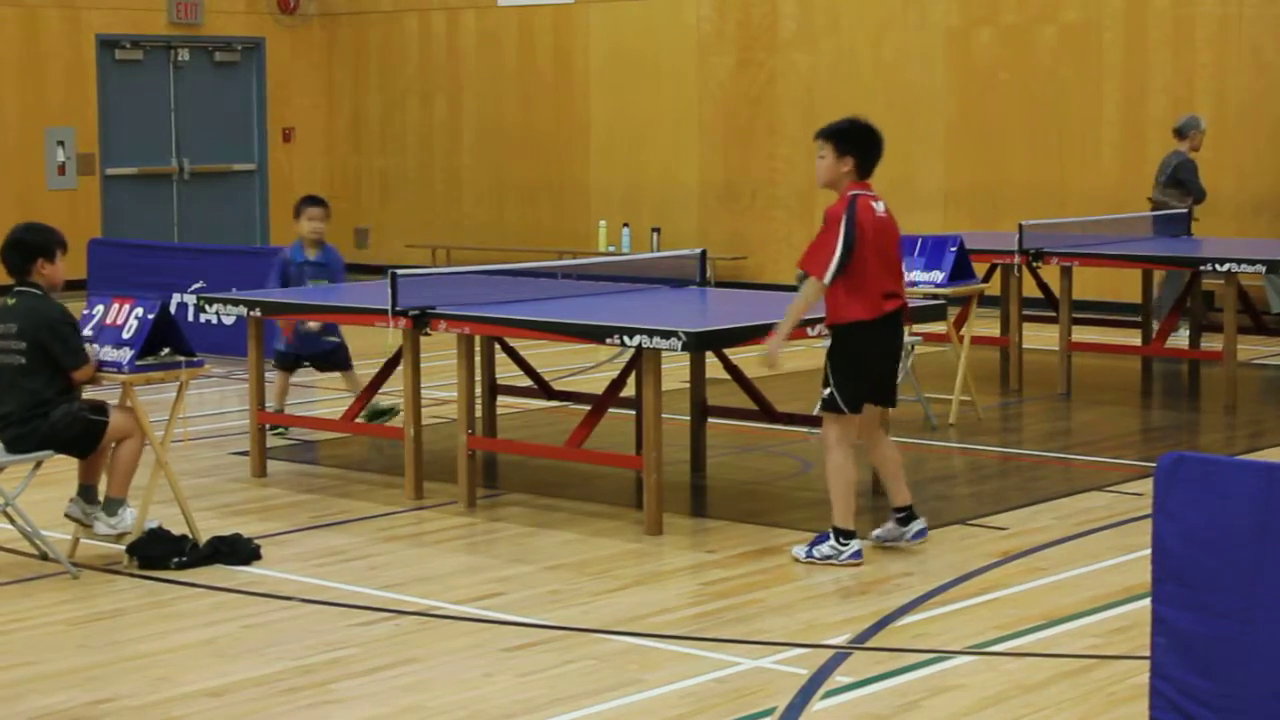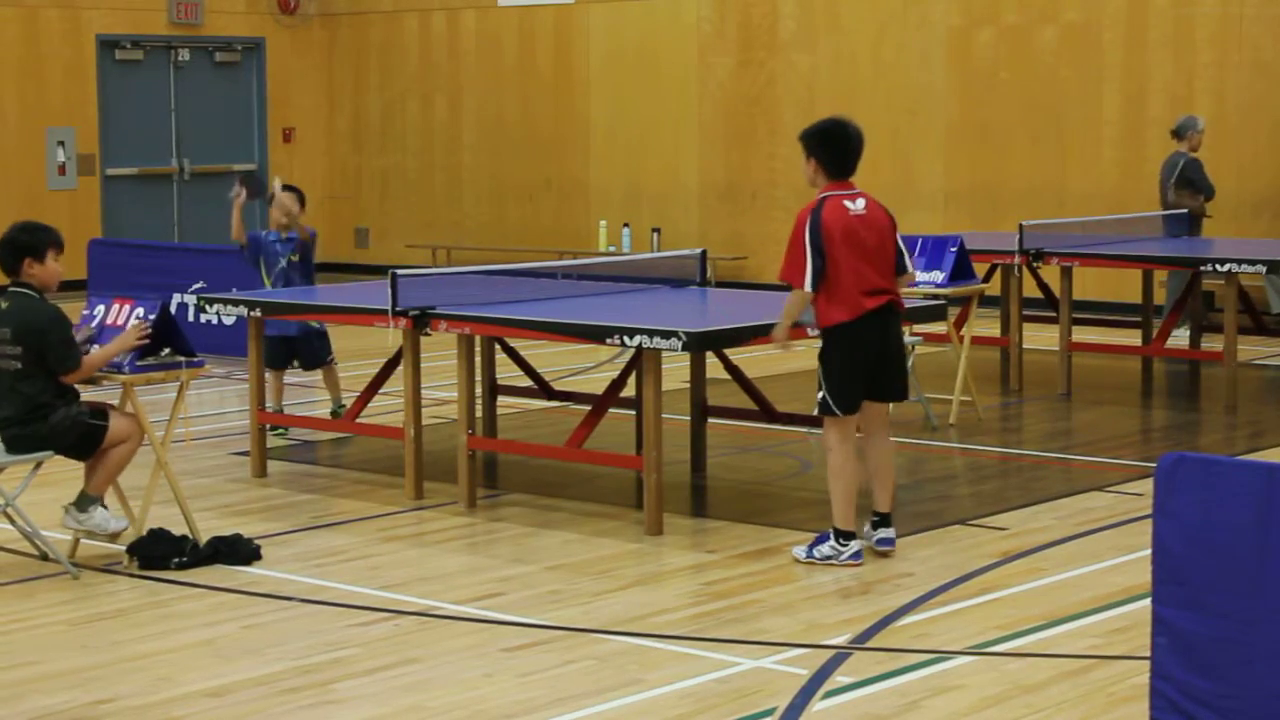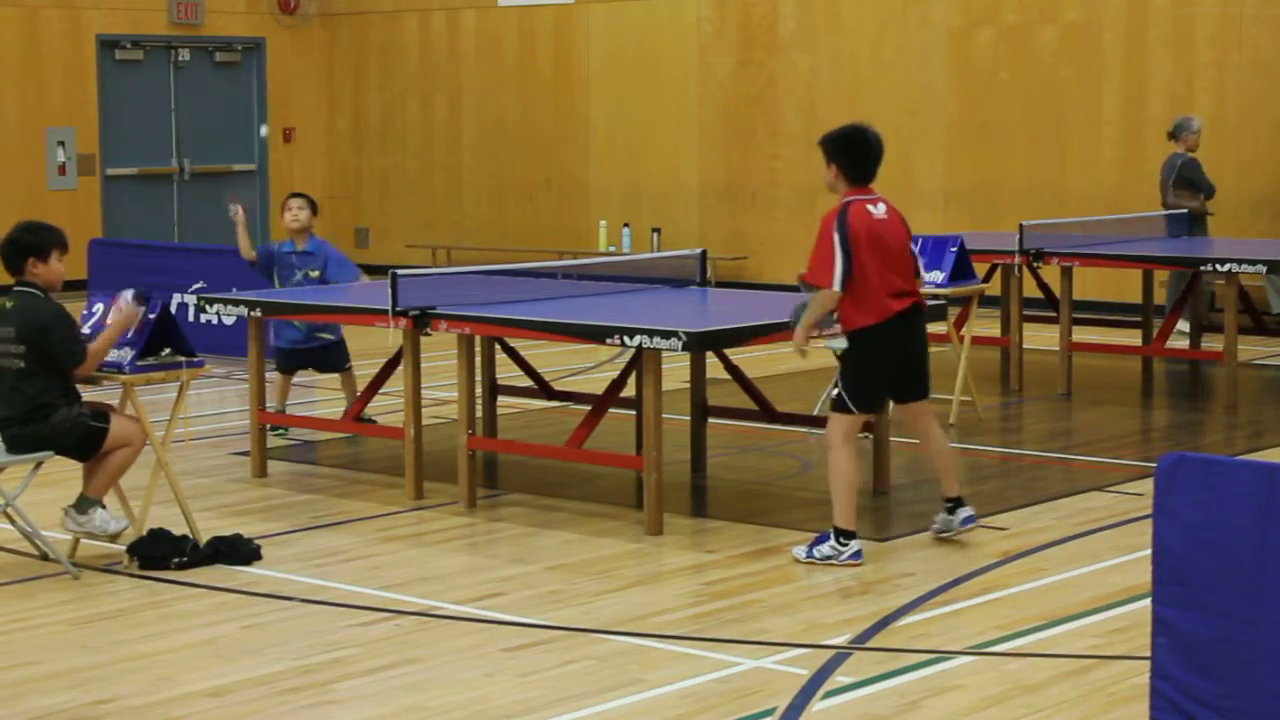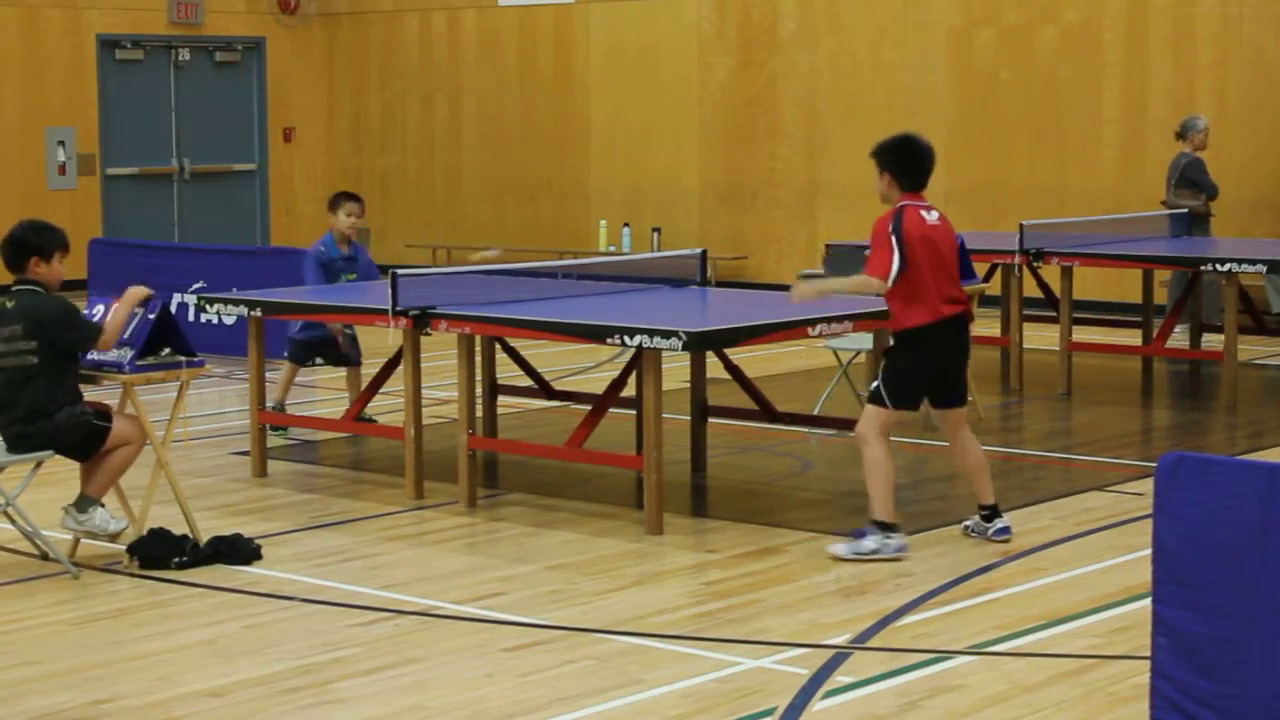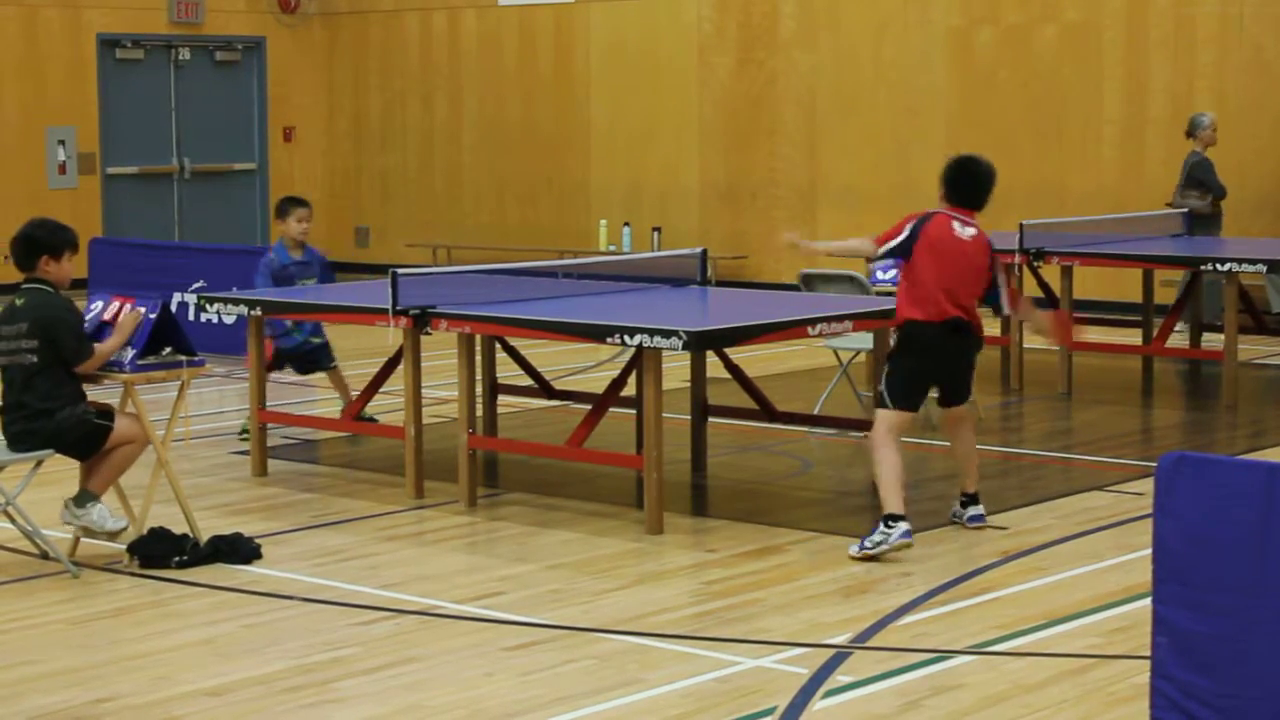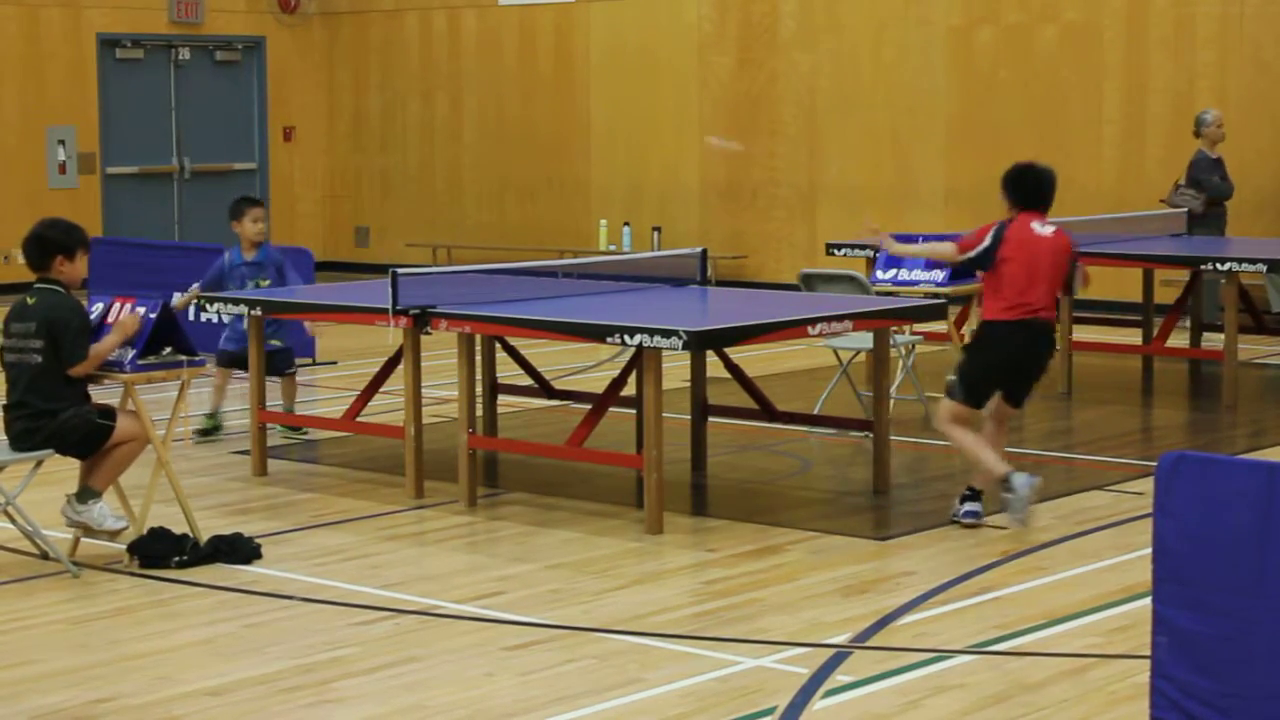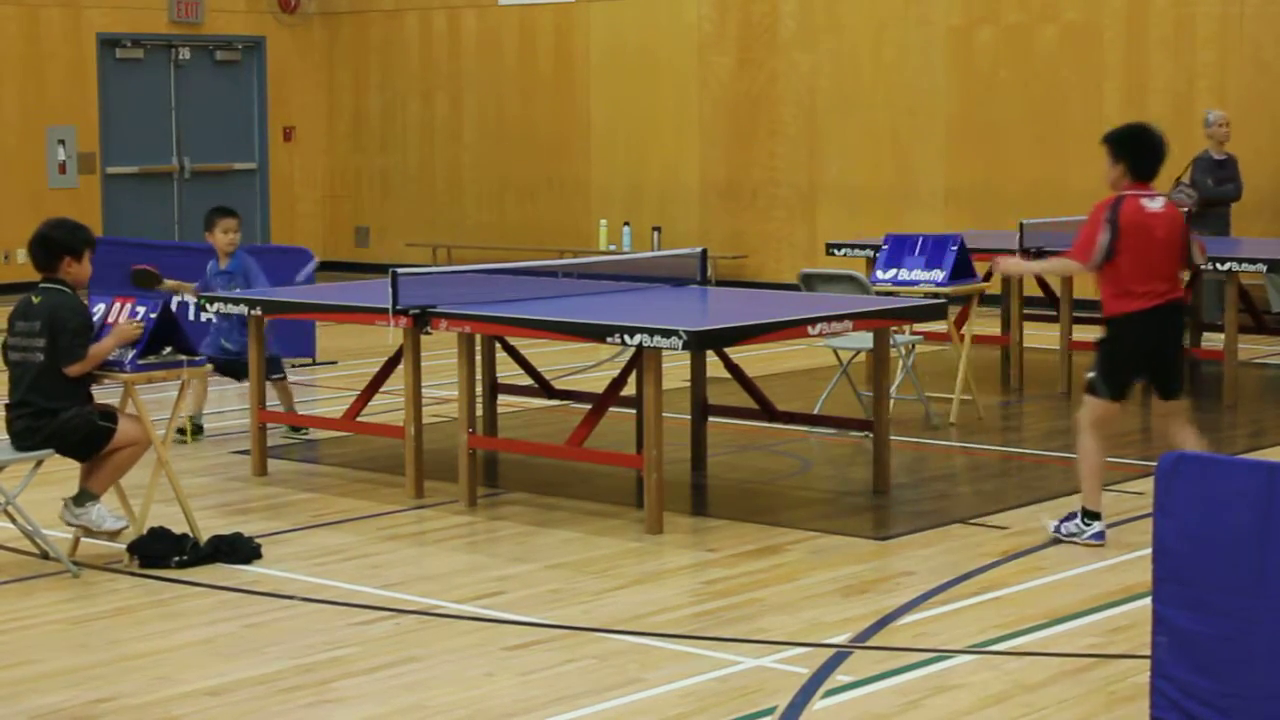
dt=0.4s
person 1, frame 1
left shoulder: (844, 214)
right shoulder: (881, 209)
left elbow: (819, 281)
left wrist: (782, 331)
left hip: (857, 334)
right hip: (890, 328)
left knee: (836, 435)
right knee: (871, 429)
left ankle: (844, 540)
right ankle: (906, 516)
person 1, frame 2
left shoulder: (814, 216)
right shoulder: (878, 211)
left elbow: (804, 288)
right elbow: (904, 276)
left wrist: (785, 325)
left hip: (846, 333)
right hip: (887, 325)
left knee: (838, 437)
right knee: (876, 428)
left ankle: (844, 540)
right ankle: (882, 525)
person 1, frame 3
left shoulder: (838, 220)
right shoulder: (891, 213)
left elbow: (831, 290)
right elbow: (911, 274)
left wrist: (805, 327)
left hip: (871, 337)
right hip: (909, 327)
left knee: (840, 435)
right knee: (922, 421)
left ankle: (843, 540)
right ankle: (956, 509)
person 1, frame 4
left shoulder: (893, 222)
right shoulder: (941, 222)
left elbow: (881, 281)
left wrist: (821, 286)
left hip: (918, 340)
right hip: (954, 334)
left knee: (870, 430)
right knee: (958, 428)
left ankle: (881, 532)
right ankle: (992, 517)
person 1, frame 5
left shoulder: (922, 225)
right shoulder: (984, 246)
left elbow: (872, 247)
right elbow: (1011, 303)
left wrist: (816, 245)
right wrist: (1041, 322)
left hip: (918, 337)
right hip: (962, 339)
left knee: (884, 433)
right knee: (958, 420)
left ankle: (894, 523)
right ankle: (970, 504)
person 1, frame 6
left shoulder: (1002, 231)
right shoulder: (1064, 241)
left elbow: (954, 253)
right elbow: (1074, 285)
left wrist: (898, 248)
left hip: (998, 334)
right hip: (1038, 339)
left knee: (949, 419)
right knee: (997, 417)
left ankle: (1010, 480)
right ankle: (972, 498)
person 1, frame 7
left shoulder: (1110, 211)
right shoulder: (1173, 212)
left elbow: (1078, 264)
right elbow: (1194, 260)
left wrist: (1022, 266)
left hip: (1128, 327)
right hip: (1170, 321)
left knee: (1091, 423)
right knee: (1175, 418)
left ankle: (1089, 519)
person 2, frame 1
right shoulder: (50, 312)
right elbow: (81, 373)
left wrist: (76, 353)
right wrist: (92, 358)
right hip: (40, 424)
left knee: (101, 415)
right knee: (132, 424)
left ankle: (86, 502)
right ankle: (112, 514)
person 2, frame 2
right shoulder: (43, 314)
right elbow: (72, 373)
left wrist: (70, 340)
right wrist: (119, 344)
right hip: (40, 425)
left knee: (106, 416)
right knee: (132, 427)
left ankle: (89, 505)
right ankle: (84, 509)
person 2, frame 3
right shoulder: (47, 312)
right elbow: (82, 366)
left wrist: (71, 338)
right wrist: (119, 325)
right hip: (42, 424)
left knee: (105, 416)
right knee: (134, 432)
left ankle: (88, 507)
right ankle: (83, 512)
person 2, frame 4
right shoulder: (50, 307)
right elbow: (103, 340)
right wrist: (128, 301)
right hip: (46, 424)
left knee: (103, 417)
right knee: (134, 431)
left ankle: (87, 506)
right ankle: (84, 509)
person 2, frame 5
right shoulder: (57, 307)
right elbow: (84, 363)
left wrist: (90, 332)
right wrist: (120, 335)
right hip: (49, 422)
left knee: (104, 417)
right knee: (137, 430)
left ankle: (85, 505)
right ankle: (84, 504)
person 2, frame 6
right shoulder: (67, 308)
right elbow: (77, 366)
right wrist: (117, 336)
right hip: (51, 422)
left knee: (106, 418)
right knee: (138, 428)
left ankle: (85, 502)
right ankle: (85, 501)
person 2, frame 7
right shoulder: (70, 307)
right elbow: (74, 366)
right wrist: (114, 340)
right hip: (53, 422)
left knee: (108, 418)
right knee: (139, 433)
left ankle: (84, 504)
right ankle: (83, 503)
person 3, frame 1
left shoulder: (334, 258)
right shoulder: (286, 258)
right elbow: (274, 291)
left wrist: (321, 319)
left hip: (325, 326)
right hip: (293, 326)
left knee: (344, 367)
right knee: (284, 371)
left ankle: (370, 408)
right ankle: (277, 414)
person 3, frame 2
left shoulder: (304, 237)
right shoulder: (264, 240)
left elbow: (305, 233)
right elbow: (238, 237)
left wrist: (293, 213)
right wrist: (237, 205)
right hip: (276, 318)
left knee: (326, 364)
right knee: (276, 368)
left ankle: (338, 408)
right ankle: (276, 414)
person 3, frame 3
left shoulder: (325, 251)
right shoulder: (277, 252)
left elbow: (353, 276)
right elbow: (249, 255)
right wrist: (240, 224)
left hip: (323, 326)
right hip: (290, 327)
left knee: (345, 368)
right knee: (285, 372)
right ankle: (279, 414)
person 3, frame 4
left shoulder: (360, 254)
right shoulder: (318, 253)
right wrist: (330, 319)
left hip: (343, 321)
right hip: (312, 322)
left knee: (354, 364)
right knee: (293, 363)
right ankle: (278, 408)
person 3, frame 5
left shoulder: (317, 259)
right shoulder: (271, 261)
right wrist: (264, 329)
left hip: (309, 328)
right hip: (280, 329)
left knee: (332, 368)
person 3, frame 6
left shoulder: (275, 258)
right shoulder: (228, 260)
left elbow: (296, 289)
right elbow: (205, 286)
left wrist: (307, 318)
right wrist: (184, 300)
left hip: (271, 328)
right hip: (239, 328)
left knee: (287, 372)
right knee: (222, 368)
left ankle: (289, 416)
right ankle: (213, 418)
person 3, frame 7
left shoulder: (247, 265)
right shoulder: (213, 268)
right elbow: (201, 291)
right wrist: (175, 285)
left hip: (250, 335)
right hip: (223, 335)
left knee: (278, 380)
right ankle: (193, 420)
person 4, frame 1
left shoulder: (1170, 159)
right shoulder: (1185, 163)
right elbow: (1199, 196)
left wrist: (1182, 199)
right wrist: (1186, 200)
left hip: (1165, 221)
right hip: (1174, 224)
left knee: (1174, 271)
right knee: (1177, 272)
left ankle: (1160, 316)
person 4, frame 2
left shoulder: (1170, 162)
right shoulder: (1190, 163)
right elbow: (1209, 193)
left wrist: (1192, 197)
right wrist: (1196, 197)
left hip: (1172, 222)
right hip: (1186, 224)
left knee: (1180, 272)
right knee: (1182, 273)
left ankle: (1180, 320)
person 4, frame 3
left shoulder: (1168, 163)
right shoulder: (1188, 163)
right elbow: (1209, 191)
left wrist: (1192, 195)
right wrist: (1197, 195)
left hip: (1175, 224)
right hip: (1191, 225)
left knee: (1179, 272)
right ankle: (1187, 318)
person 4, frame 4
left shoulder: (1177, 162)
right shoulder: (1193, 163)
right elbow: (1212, 192)
left wrist: (1196, 196)
right wrist: (1200, 196)
left hip: (1179, 224)
right hip: (1194, 225)
left knee: (1181, 272)
right knee: (1209, 273)
left ankle: (1178, 320)
right ankle: (1211, 324)
person 4, frame 5
left shoulder: (1193, 160)
right shoulder: (1200, 163)
left elbow: (1210, 191)
right elbow: (1220, 192)
left wrist: (1206, 196)
right wrist: (1209, 196)
left hip: (1196, 224)
right hip: (1203, 225)
left knee: (1193, 272)
right knee: (1212, 274)
left ankle: (1182, 319)
right ankle: (1211, 325)
person 4, frame 6
left shoulder: (1217, 160)
right shoulder: (1200, 161)
left elbow: (1228, 190)
right elbow: (1217, 192)
left wrist: (1212, 193)
right wrist: (1221, 190)
left hip: (1216, 224)
right hip: (1202, 226)
left knee: (1209, 273)
right knee: (1210, 274)
right ankle: (1210, 326)
person 4, frame 7
left shoulder: (1231, 160)
right shoulder: (1201, 161)
left elbow: (1237, 191)
right elbow: (1207, 191)
left wrist: (1223, 189)
right wrist: (1222, 191)
left hip: (1220, 226)
right hip: (1203, 224)
left knee: (1220, 272)
right knee: (1207, 271)
left ankle: (1214, 321)
right ankle: (1208, 326)
